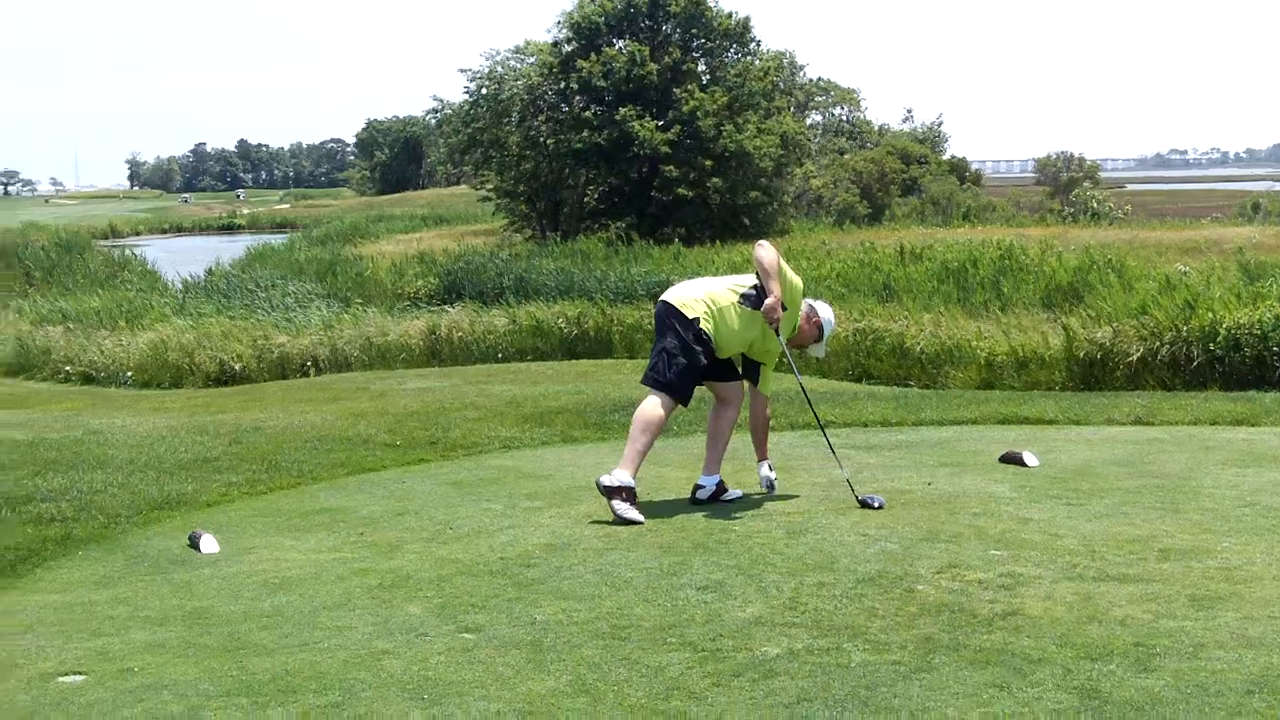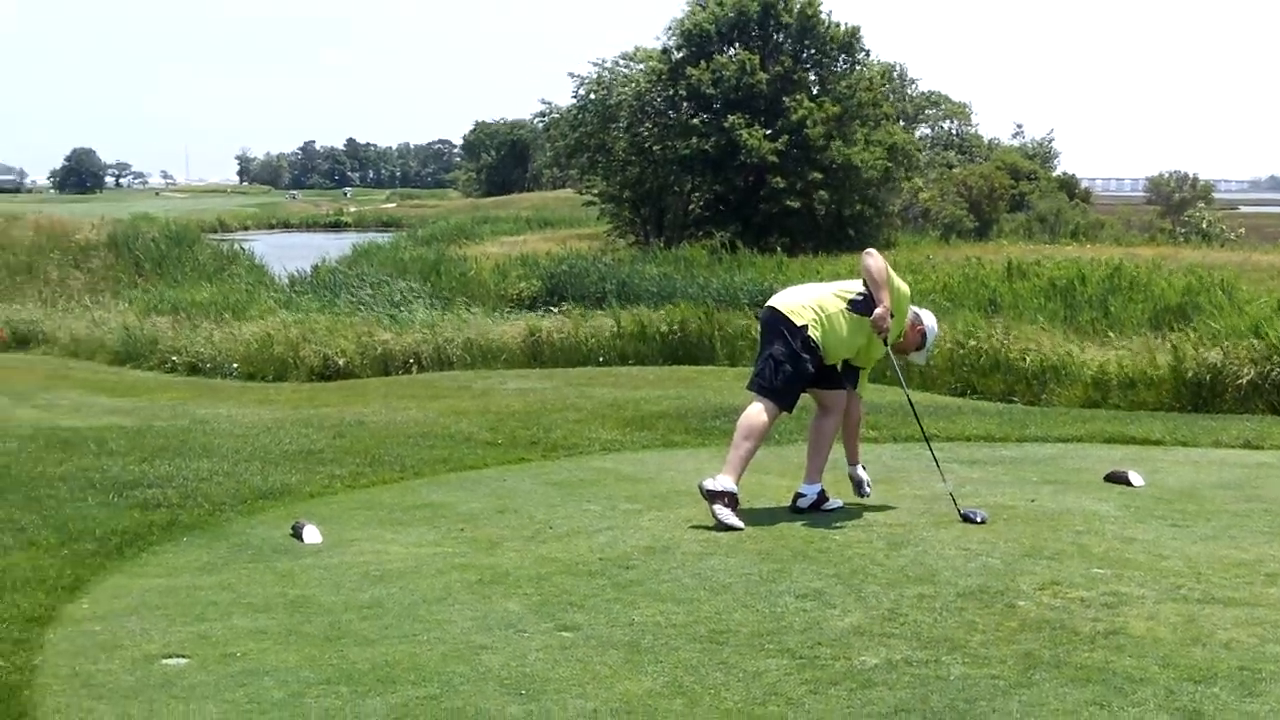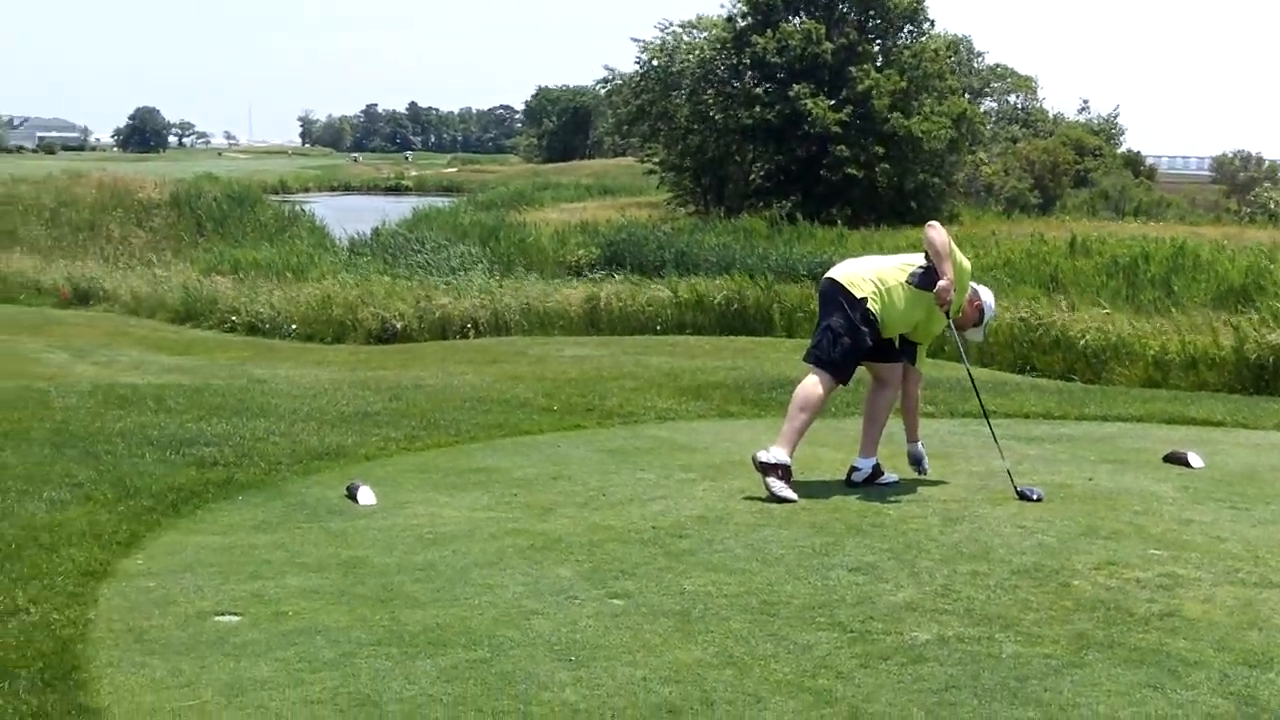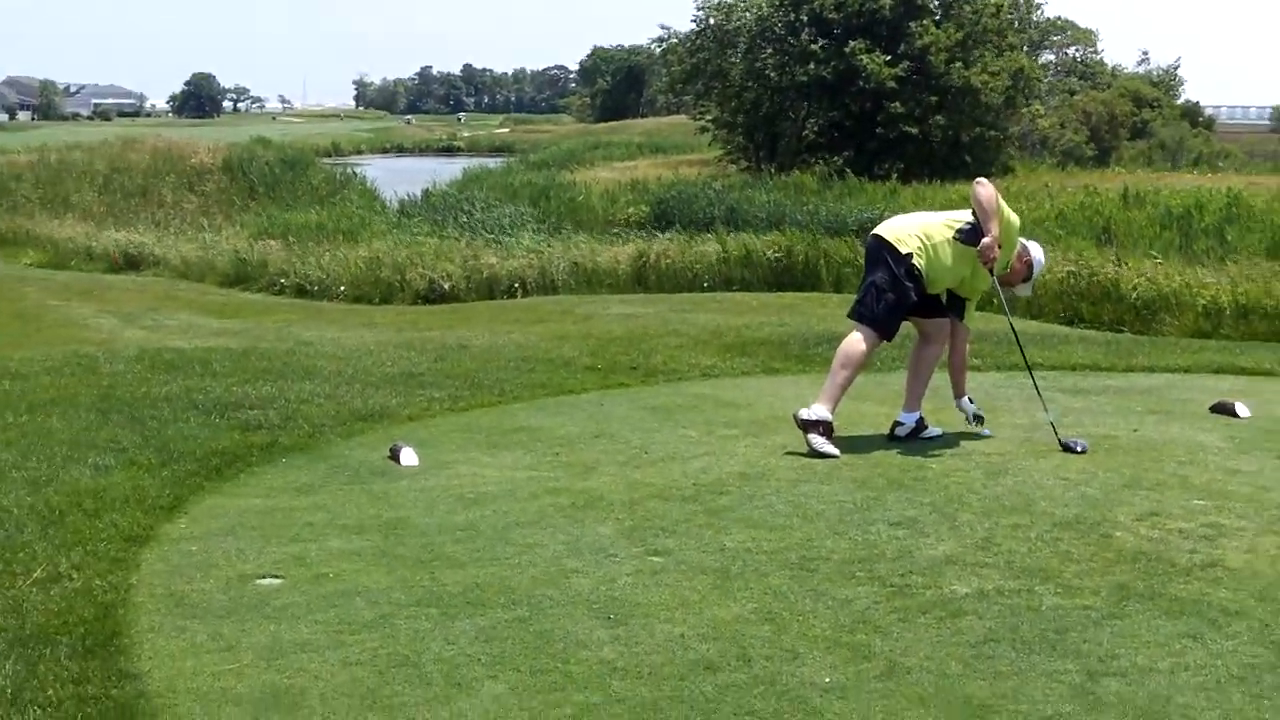
dt=0.4s
person 1, frame 1
left shoulder: (768, 347)
right shoulder: (793, 293)
left elbow: (760, 406)
right elbow: (762, 247)
left wrist: (763, 462)
right wrist: (774, 297)
right hip: (687, 310)
left knee: (732, 394)
right knee: (664, 397)
left ankle: (708, 483)
right ankle: (620, 482)
person 1, frame 2
left shoulder: (869, 350)
right shoulder: (900, 299)
left elbow: (851, 408)
right elbow: (870, 256)
left wrist: (854, 466)
right wrist: (883, 307)
right hip: (794, 317)
left knee: (835, 402)
right knee: (770, 403)
left ankle: (810, 492)
right ankle: (722, 488)
person 1, frame 3
left shoulder: (925, 326)
right shoulder: (961, 272)
left elbow: (910, 386)
right elbow: (932, 228)
left wrist: (914, 443)
right wrist: (947, 279)
right hip: (853, 289)
left knee: (890, 377)
right knee: (826, 376)
left ankle: (864, 466)
right ankle: (776, 459)
person 1, frame 4
left shoulder: (973, 282)
right shoulder: (1009, 229)
left elbow: (958, 342)
right elbow: (980, 185)
left wrist: (962, 399)
right wrist: (991, 236)
right hip: (899, 246)
left knee: (938, 330)
right knee: (870, 332)
left ankle: (909, 420)
right ankle: (818, 416)
